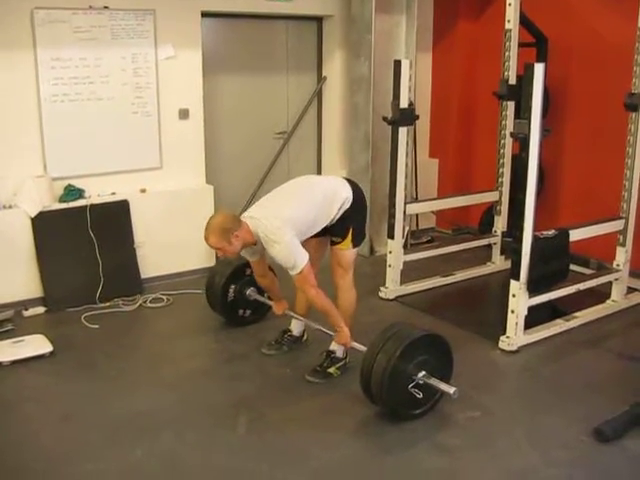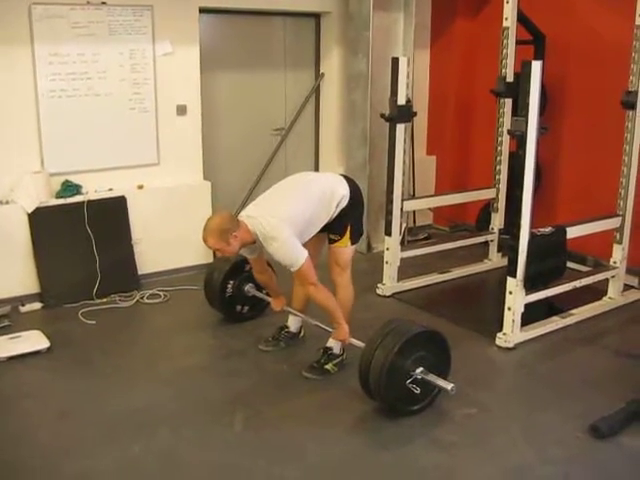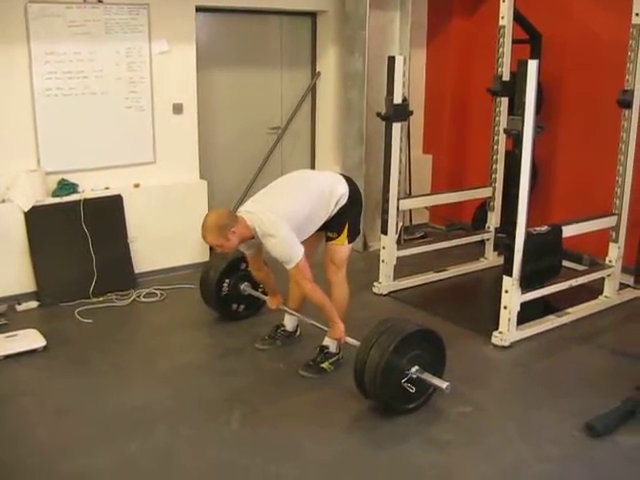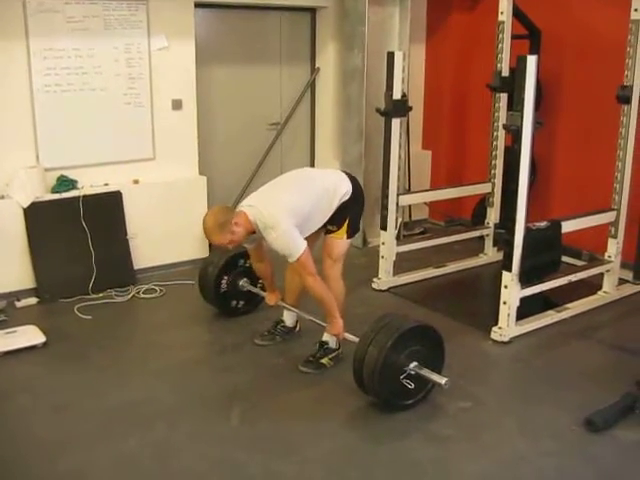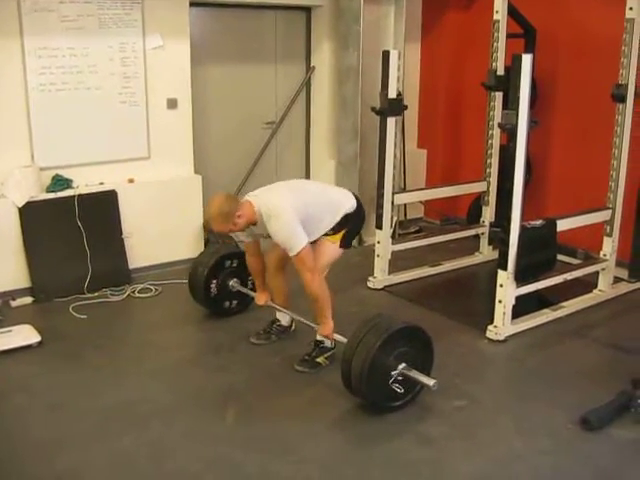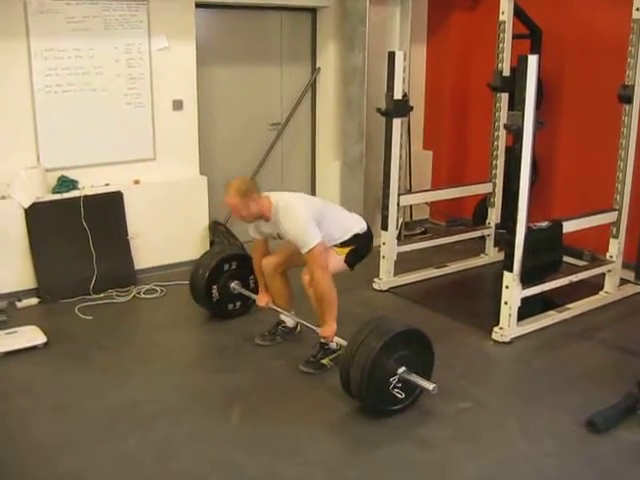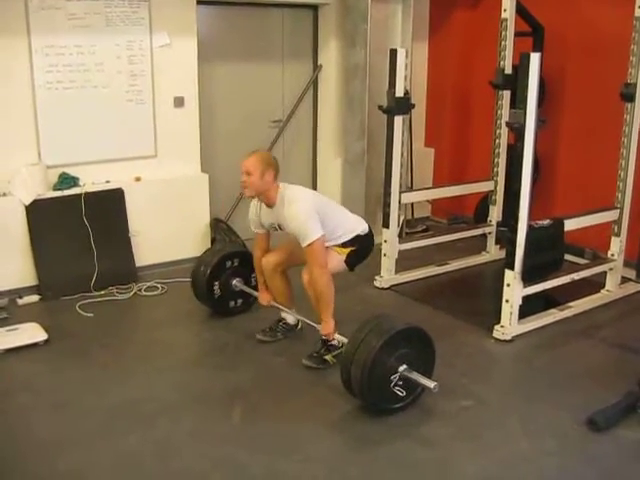
dt=0.3s
person 1, frame 1
left shoulder: (277, 240)
right shoulder: (244, 230)
left elbow: (310, 288)
right elbow: (262, 274)
left wrist: (341, 328)
right wrist: (278, 301)
left hip: (346, 201)
right hip: (322, 194)
left knee: (341, 276)
right knee: (305, 270)
left ankle: (338, 354)
right ankle: (296, 332)
person 1, frame 2
left shoulder: (276, 238)
right shoulder: (243, 228)
left elbow: (312, 284)
right elbow: (261, 271)
left wrist: (341, 324)
right wrist: (277, 297)
left hip: (343, 197)
right hip: (319, 192)
left knee: (339, 273)
right knee: (302, 269)
left ankle: (336, 350)
right ankle: (293, 329)
person 1, frame 3
left shoulder: (274, 235)
right shoulder: (242, 224)
left elbow: (306, 282)
right elbow: (258, 268)
left wrist: (336, 323)
right wrist: (273, 295)
left hip: (341, 196)
right hip: (318, 192)
left knee: (334, 273)
right knee: (297, 267)
left ankle: (331, 349)
right ankle: (289, 327)
person 1, frame 4
left shoulder: (275, 227)
right shoulder: (243, 217)
left elbow: (310, 276)
right elbow: (259, 260)
left wrist: (335, 319)
right wrist: (271, 291)
left hip: (344, 194)
right hip: (319, 192)
left knee: (329, 268)
right knee: (294, 259)
left ankle: (331, 344)
right ankle: (289, 323)
person 1, frame 5
left shoulder: (279, 219)
right shoulder: (244, 212)
left elbow: (309, 273)
right elbow: (253, 255)
left wrist: (326, 320)
right wrist: (261, 290)
left hip: (345, 212)
right hip: (319, 210)
left knee: (315, 271)
right knee: (273, 260)
left ankle: (325, 343)
right ankle: (283, 322)
person 1, frame 6
left shoulder: (293, 217)
right shoulder: (257, 215)
left elbow: (321, 272)
right elbow: (259, 254)
left wrist: (329, 323)
right wrist: (262, 291)
left hip: (355, 236)
right hip: (325, 236)
left knee: (310, 278)
right knee: (270, 265)
left ankle: (330, 346)
right ankle: (288, 324)
person 1, frame 7
left shoulder: (297, 208)
right shoulder: (258, 206)
left elbow: (320, 268)
right elbow: (260, 249)
left wrist: (327, 320)
right wrist: (262, 288)
left hip: (355, 237)
right hip: (325, 235)
left knee: (309, 276)
right knee: (270, 262)
left ankle: (332, 342)
right ankle: (289, 321)
